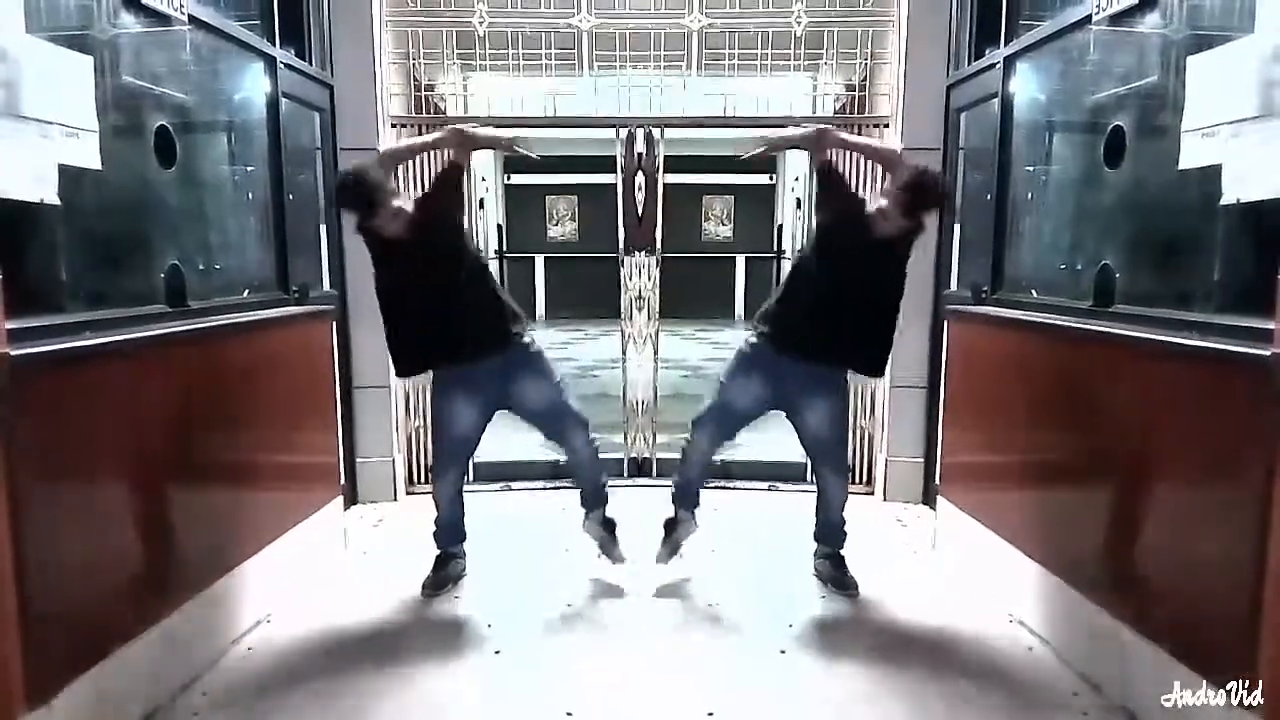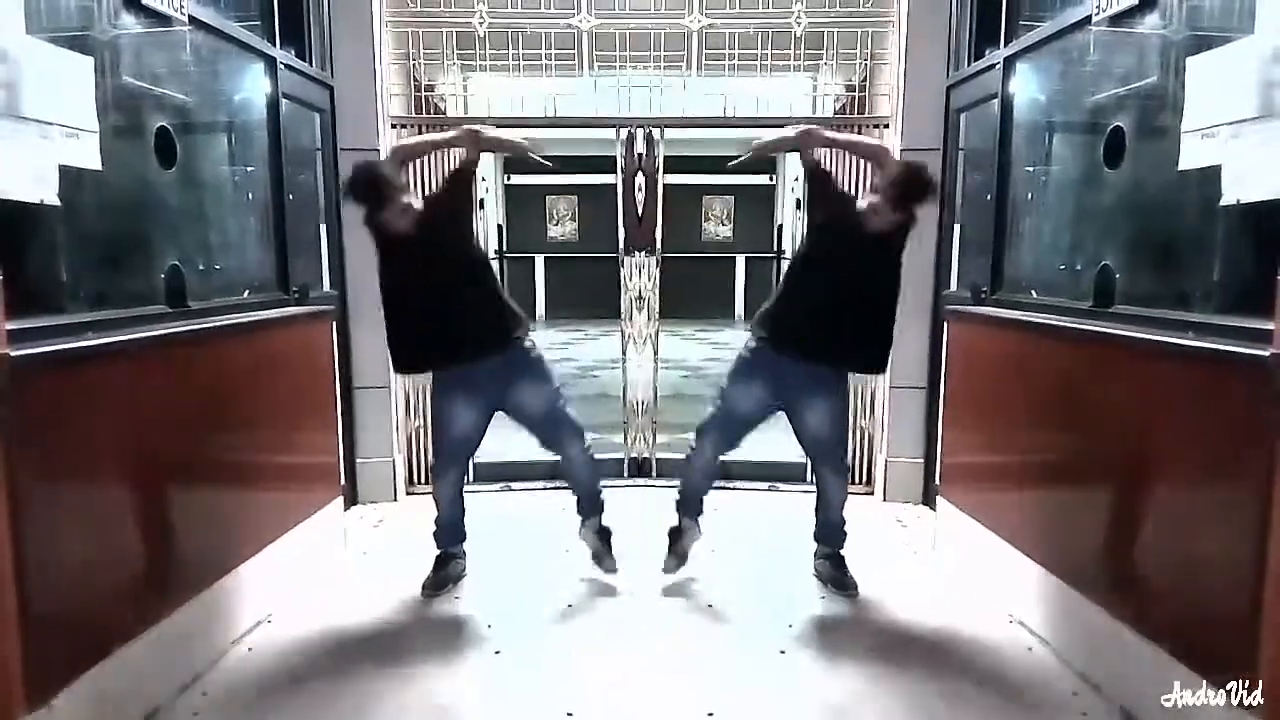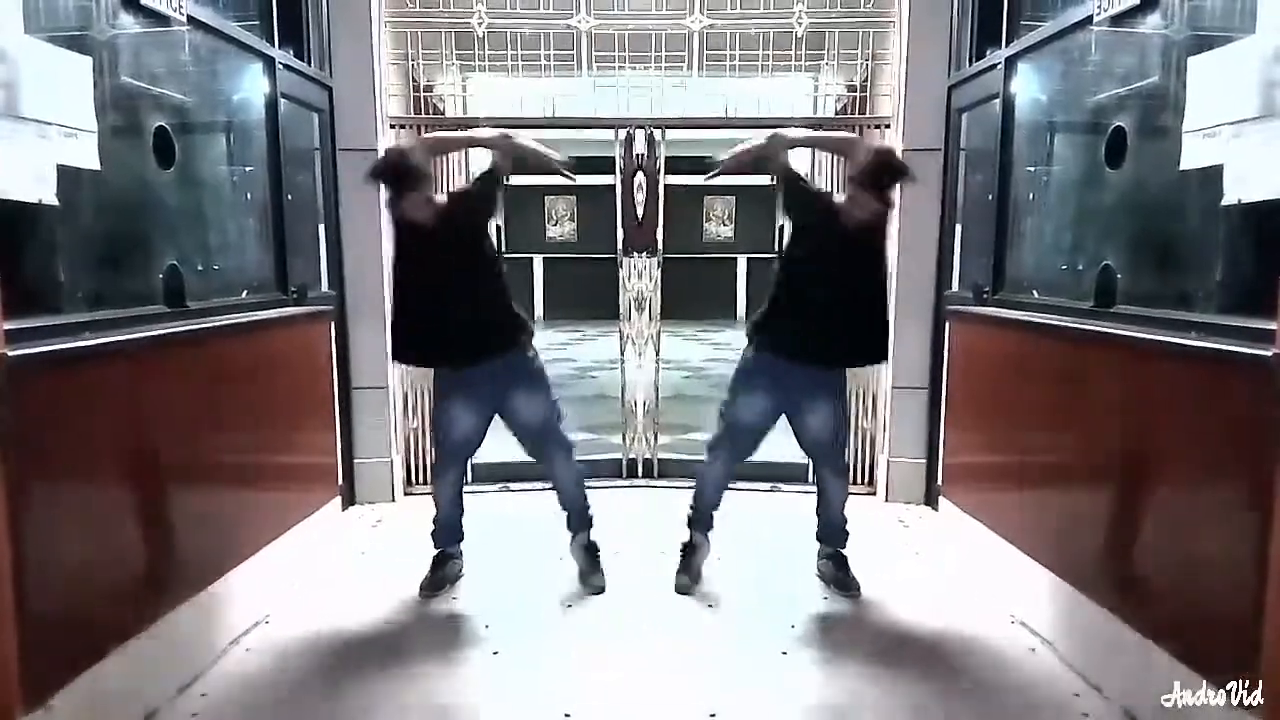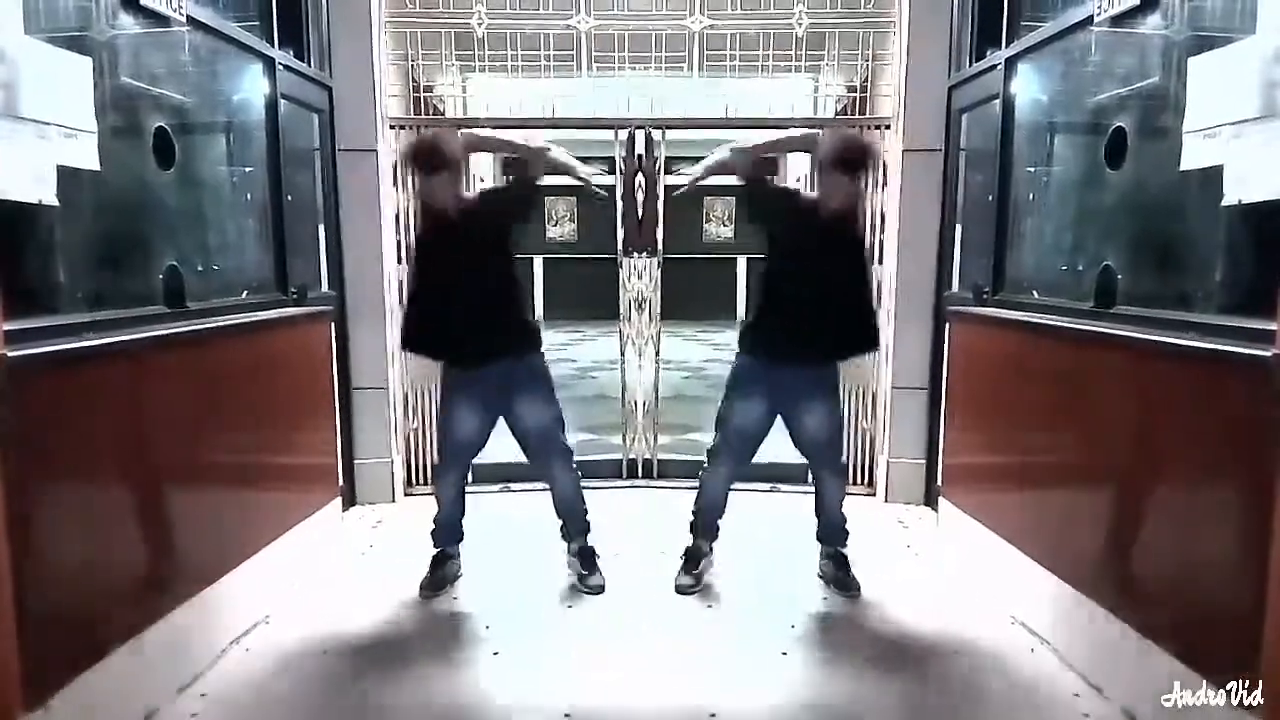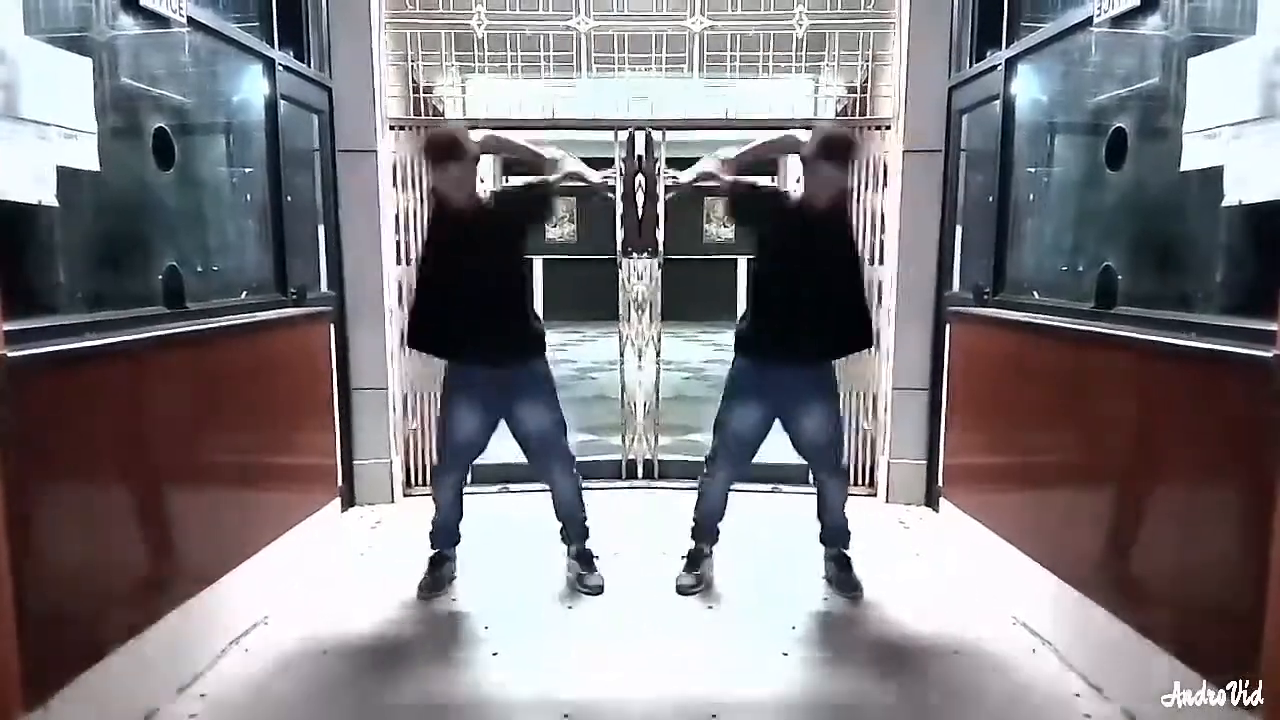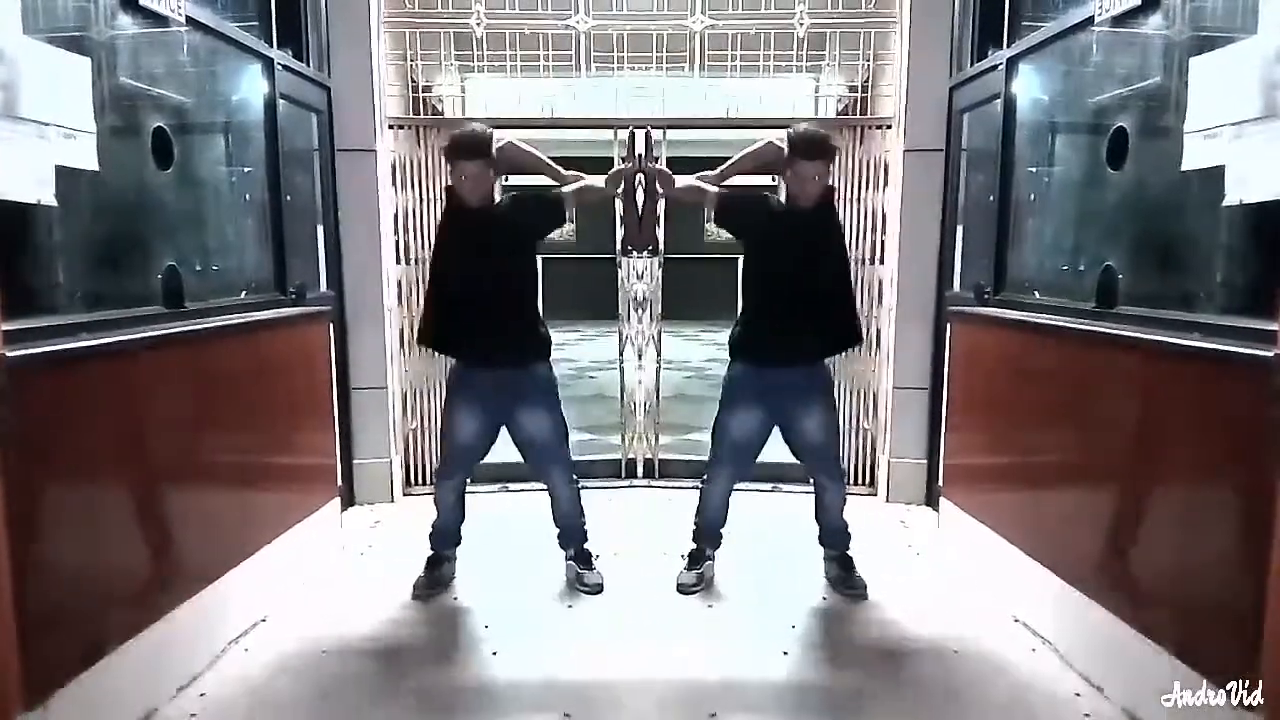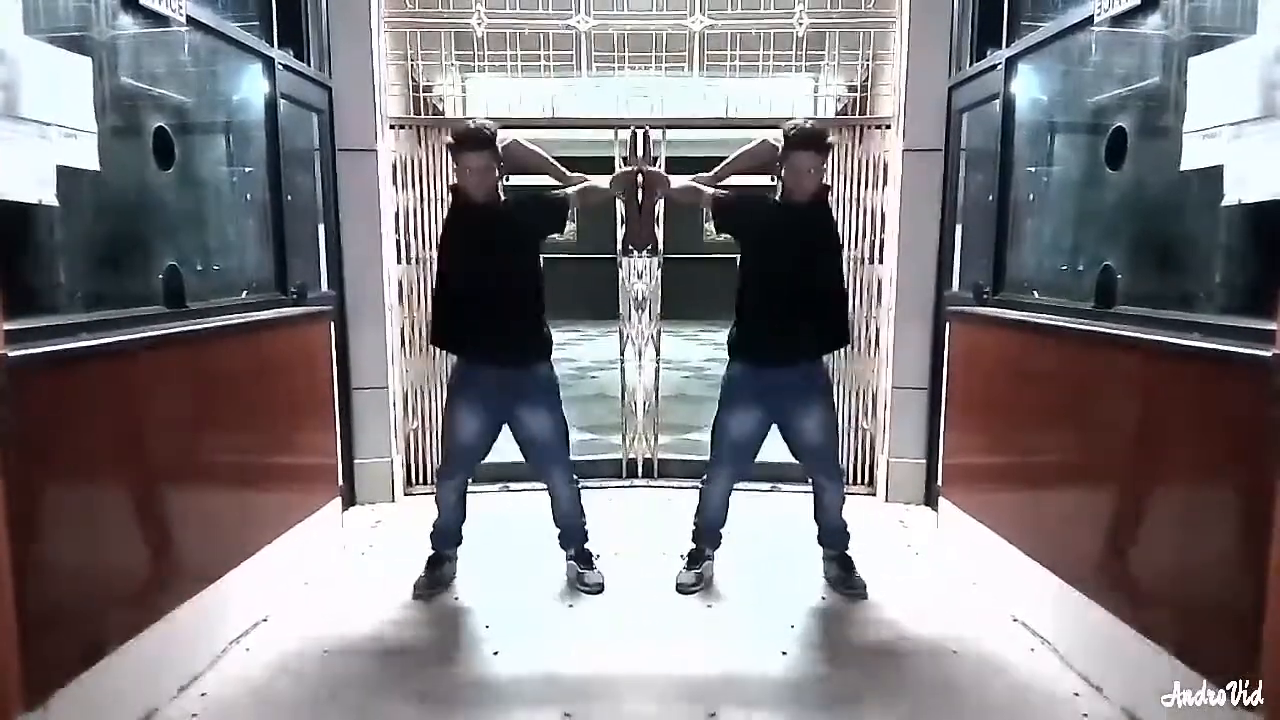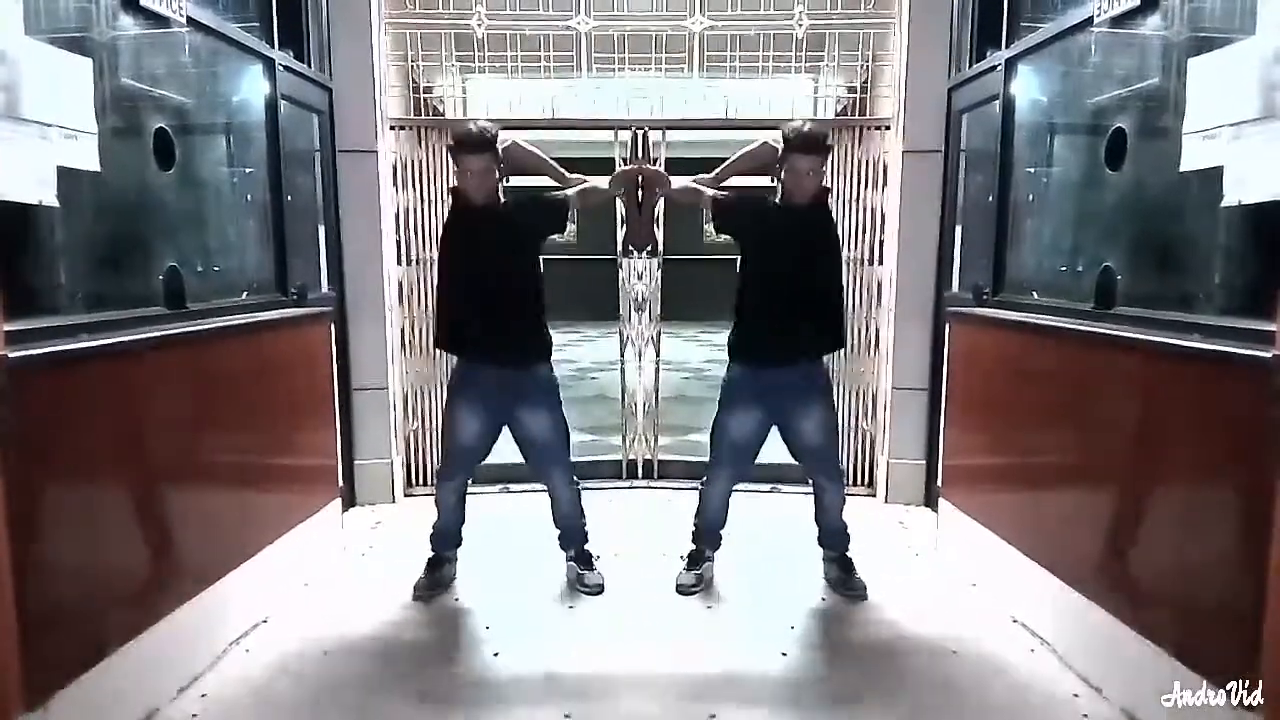
dt=0.1s
person 1, frame 1
left shoulder: (436, 207)
right shoulder: (376, 239)
right elbow: (384, 160)
right wrist: (446, 140)
left hip: (510, 349)
right hip: (455, 369)
left knee: (571, 429)
right knee: (447, 467)
left ankle: (596, 512)
right ankle: (450, 553)
person 1, frame 2
left shoulder: (446, 209)
right shoulder: (384, 232)
right elbow: (396, 154)
right wrist: (455, 139)
left hip: (511, 354)
right hip: (456, 370)
left knee: (568, 438)
right knee: (447, 468)
left ankle: (592, 521)
right ankle: (451, 553)
person 1, frame 3
left shoulder: (467, 206)
right shoulder: (402, 222)
left elbow: (503, 147)
right elbow: (421, 150)
left hip: (512, 357)
right hip: (456, 370)
left knee: (556, 450)
right knee: (448, 466)
left ankle: (581, 538)
right ankle: (448, 553)
person 1, frame 4
left shoulder: (494, 208)
right shoulder: (430, 212)
left elbow: (539, 157)
right elbow: (454, 141)
left wrist: (572, 167)
left hip: (520, 364)
right hip: (464, 371)
left knee: (556, 460)
right knee: (450, 468)
left ankle: (579, 546)
right ankle: (447, 553)
person 1, frame 5
left shoulder: (508, 209)
right shoulder: (440, 210)
left elbow: (560, 173)
right elbow: (488, 143)
left wrist: (582, 173)
left hip: (523, 366)
right hip: (467, 370)
left knee: (557, 463)
right knee: (450, 468)
left ankle: (578, 550)
right ankle: (444, 555)
person 1, frame 6
left shoulder: (521, 213)
right shoulder: (454, 210)
left elbow: (577, 191)
right elbow: (505, 148)
left wrist: (601, 185)
right wrist: (568, 177)
left hip: (528, 372)
right hip: (472, 374)
left knee: (557, 471)
right knee: (451, 472)
left ankle: (576, 551)
right ankle: (443, 555)
person 1, frame 7
left shoulder: (525, 212)
right shoulder: (458, 209)
left elbow: (582, 194)
right elbow: (513, 146)
left wrist: (603, 185)
right wrist: (568, 178)
left hip: (530, 371)
right hip: (474, 372)
left knee: (557, 470)
right knee: (453, 470)
left ankle: (577, 552)
right ankle: (444, 555)
person 1, frame 8
left shoulder: (525, 214)
right shoulder: (459, 210)
left elbow: (581, 195)
right elbow: (512, 147)
left wrist: (606, 185)
right wrist: (566, 178)
left hip: (529, 372)
right hip: (474, 373)
left knee: (557, 472)
right knee: (453, 472)
left ankle: (577, 553)
right ankle: (444, 556)
person 2, frame 1
left shoulder: (904, 239)
right shoulder: (843, 207)
left elbow: (894, 159)
left wrist: (831, 139)
left hip: (824, 369)
right hip: (769, 349)
left knee: (832, 466)
right knee: (709, 428)
left ankle: (829, 552)
right ankle: (683, 512)
person 2, frame 2
left shoulder: (895, 232)
right shoulder: (833, 208)
left elbow: (884, 155)
left wrist: (821, 138)
left hip: (823, 370)
right hip: (768, 353)
left knee: (832, 467)
right knee: (713, 437)
left ankle: (829, 552)
right ankle: (687, 521)
person 2, frame 3
left shoulder: (878, 225)
right shoulder: (812, 206)
left elbow: (863, 152)
right elbow: (777, 148)
left hip: (823, 370)
right hip: (767, 357)
left knee: (831, 466)
right knee: (724, 450)
left ankle: (831, 553)
right ankle: (698, 538)
person 2, frame 4
left shoulder: (850, 214)
right shoulder: (785, 208)
left elbow: (827, 141)
right elbow: (740, 160)
right wrist: (707, 168)
left hip: (815, 370)
right hip: (759, 364)
left knee: (828, 468)
right knee: (724, 460)
left ankle: (832, 553)
right ankle: (700, 545)
person 2, frame 5
left shoulder: (838, 211)
right shoulder: (773, 208)
left elbow: (791, 144)
right elbow: (719, 173)
left wrist: (732, 166)
right wrist: (701, 172)
left hip: (811, 370)
right hip: (756, 365)
left knee: (829, 469)
right knee: (723, 463)
left ankle: (836, 555)
right ankle: (702, 550)
person 2, frame 6
left shoulder: (824, 210)
right shoulder: (759, 213)
left elbow: (774, 148)
right elbow: (704, 191)
right wrist: (682, 185)
left hip: (807, 374)
right hip: (751, 370)
left knee: (828, 472)
right knee: (724, 470)
left ankle: (836, 555)
right ankle: (703, 551)
person 2, frame 7
left shoulder: (820, 209)
right shoulder: (756, 211)
left elbow: (768, 148)
right elbow: (699, 193)
left wrist: (708, 181)
right wrist: (686, 186)
left hip: (804, 372)
right hip: (749, 370)
left knee: (827, 472)
right knee: (723, 469)
left ankle: (835, 555)
right ankle: (703, 552)
person 2, frame 8
left shoulder: (820, 210)
right shoulder: (756, 213)
left elbow: (767, 149)
right elbow: (701, 195)
left wrist: (710, 181)
right wrist: (686, 186)
left hip: (805, 374)
right hip: (750, 372)
left knee: (827, 474)
right knee: (723, 471)
left ankle: (835, 556)
right ankle: (702, 553)
